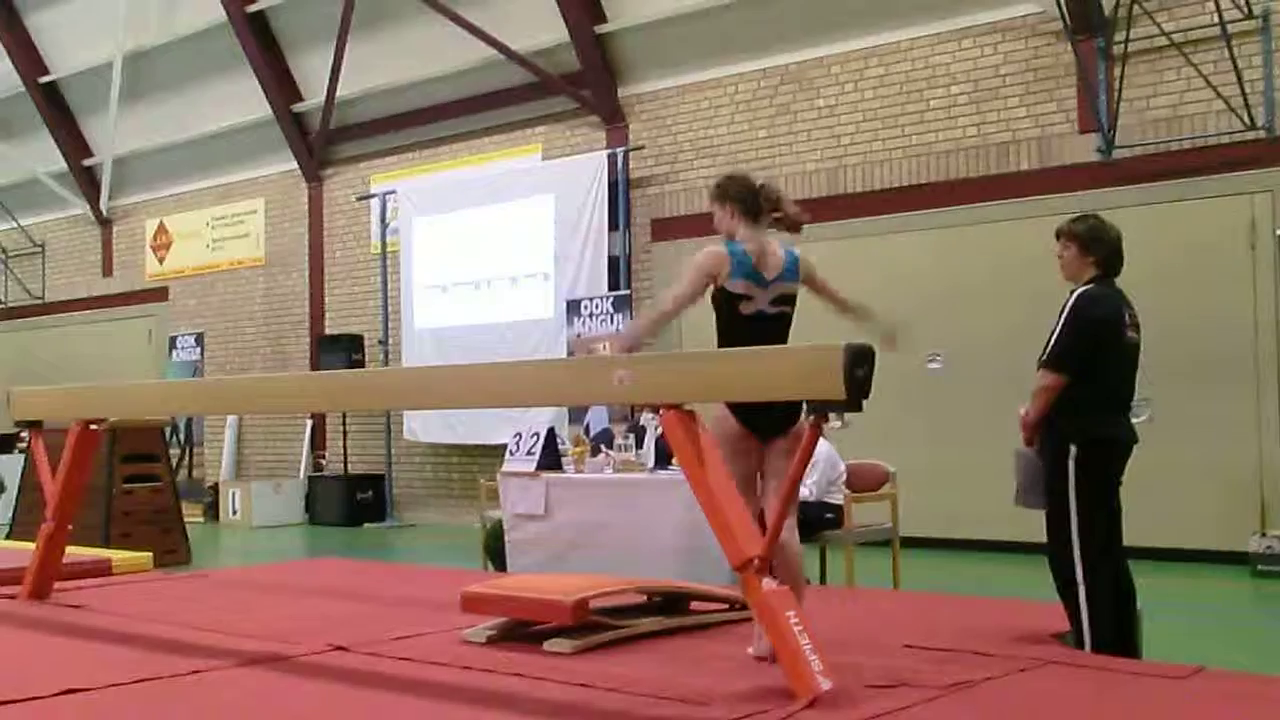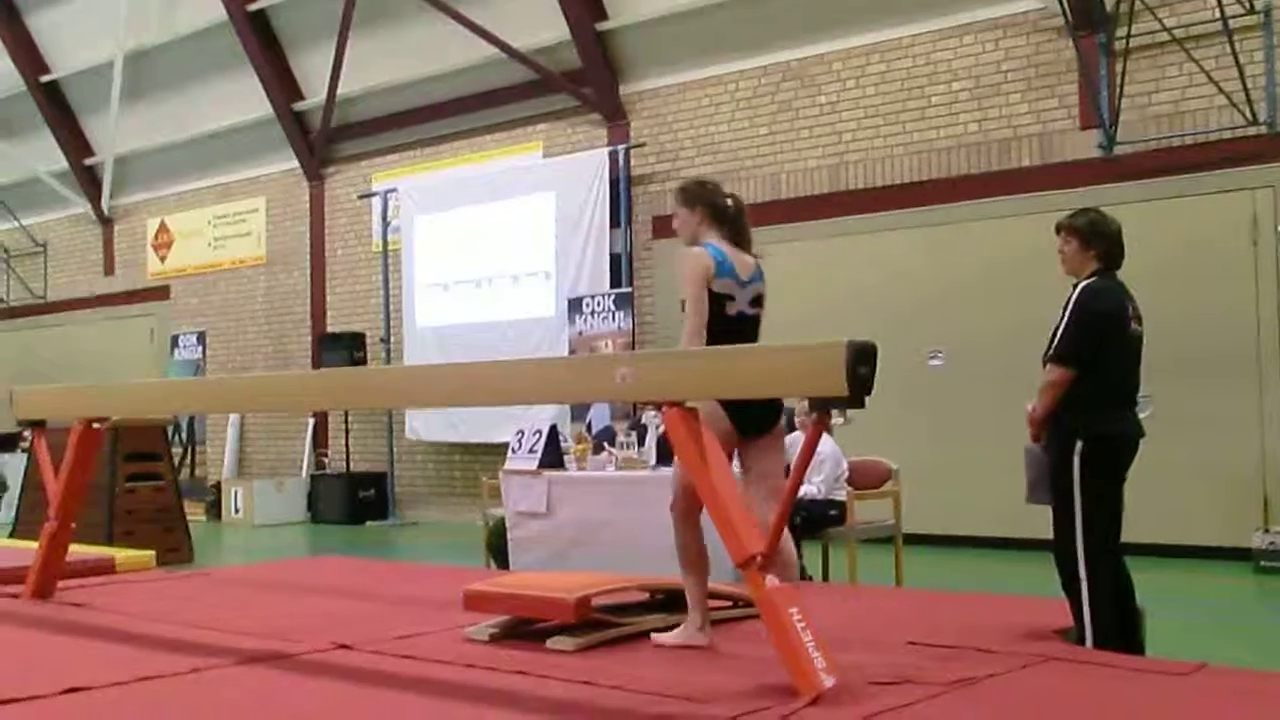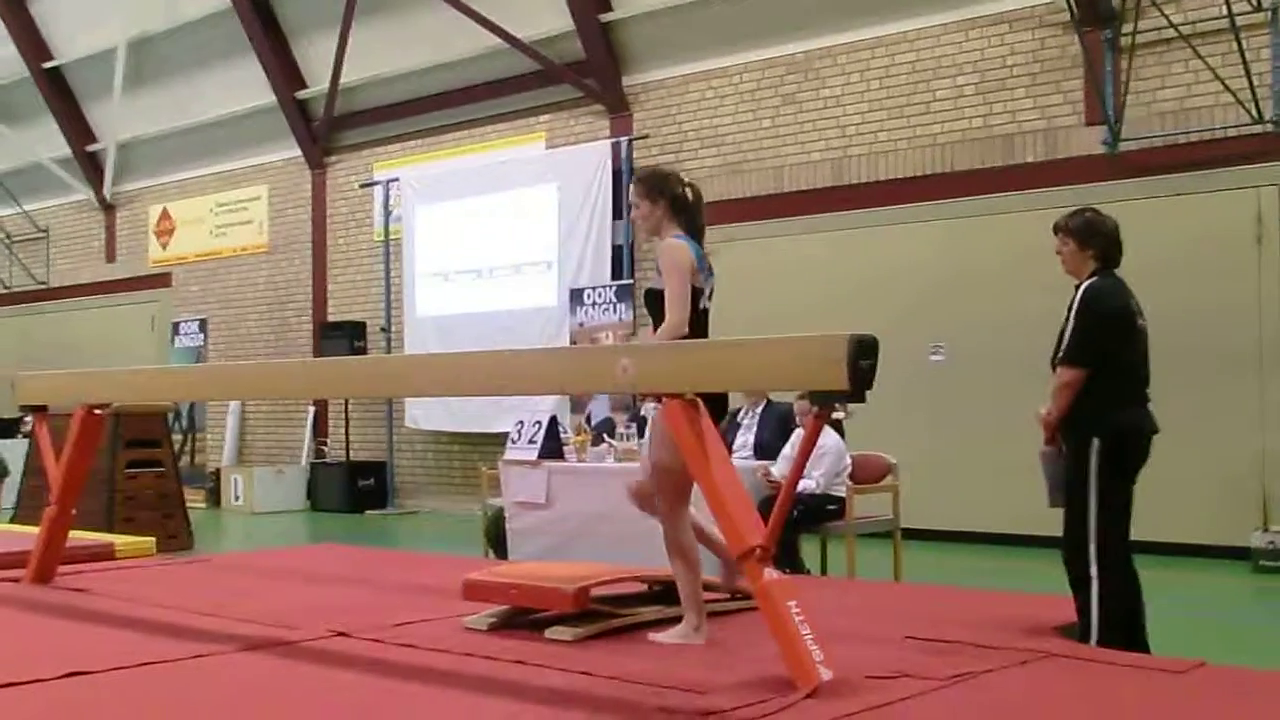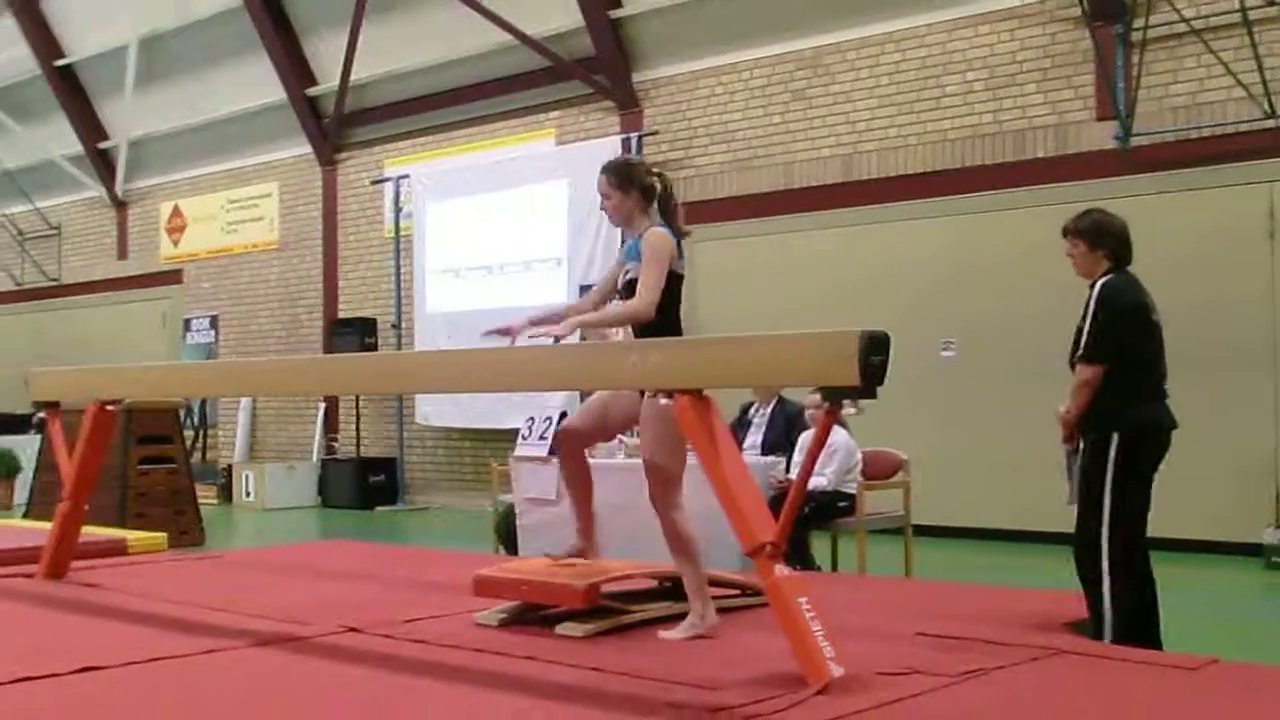
dt=0.3s
person 1, frame 1
left shoulder: (716, 257)
right shoulder: (794, 260)
left elbow: (665, 309)
right elbow: (838, 299)
left wrist: (617, 348)
right wrist: (877, 323)
left hip: (737, 397)
right hip: (785, 399)
right knee: (782, 519)
left ankle: (769, 630)
person 1, frame 2
left shoulder: (697, 258)
right shoulder: (752, 265)
left elbow: (696, 335)
left hip: (724, 397)
right hip: (764, 398)
left knee: (685, 510)
right knee: (770, 523)
left ankle: (698, 624)
person 1, frame 3
left shoulder: (671, 249)
right shoulder: (692, 251)
left elbow: (674, 327)
right hip: (702, 388)
left knee: (670, 508)
right knee: (645, 492)
left ankle: (694, 621)
right ankle: (728, 554)
person 1, frame 4
left shoulder: (658, 238)
right shoulder: (630, 247)
left elbow: (644, 307)
right elbow: (594, 299)
left wrist: (574, 324)
right wrist: (525, 320)
left knee: (665, 498)
right knee: (567, 439)
left ankle: (702, 611)
right ankle: (587, 539)
person 2, frame 1
left shoulder: (1086, 301)
right shoulder: (1121, 306)
left elbow: (1053, 375)
left wrist: (1031, 420)
right wrist: (1042, 416)
left hip: (1079, 443)
right hip: (1108, 438)
left knee: (1078, 559)
right knee: (1106, 554)
left ankle: (1097, 659)
right ankle: (1122, 656)
person 2, frame 2
left shoulder: (1090, 295)
right shoulder: (1122, 298)
left elbow: (1060, 371)
left wrist: (1038, 416)
right wrist: (1049, 413)
left hip: (1086, 439)
right hip: (1113, 433)
left knee: (1081, 554)
right knee: (1105, 550)
left ankle: (1099, 655)
right ankle: (1128, 652)
person 2, frame 3
left shoulder: (1093, 294)
right shoulder: (1119, 294)
left elbow: (1071, 372)
left wrist: (1051, 419)
right wrist: (1061, 415)
left hip: (1101, 436)
right hip: (1123, 431)
left knee: (1090, 551)
right knee: (1112, 549)
right ankle: (1131, 650)
person 2, frame 4
left shoulder: (1109, 292)
right shoulder: (1130, 290)
left elbow: (1090, 370)
left wrist: (1070, 418)
right wrist: (1079, 414)
left hip: (1121, 432)
right hip: (1141, 427)
left knee: (1098, 546)
right knee: (1125, 545)
left ankle: (1117, 650)
right ankle: (1143, 647)
